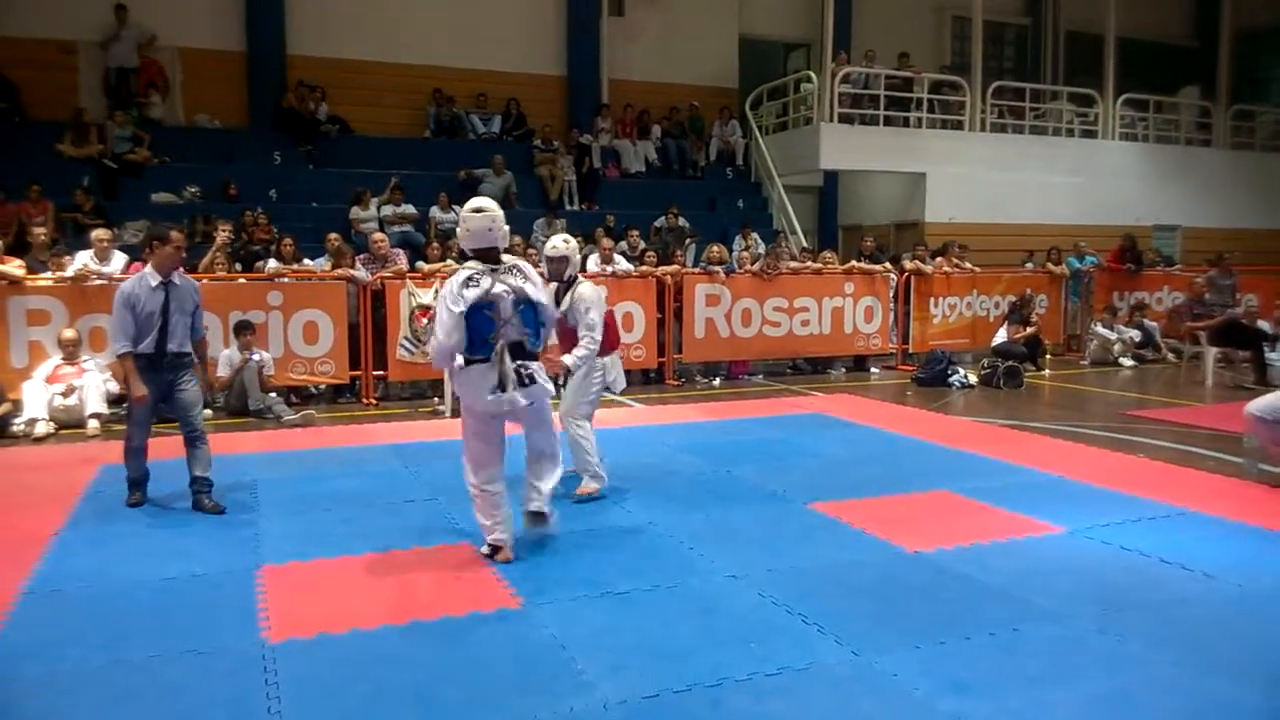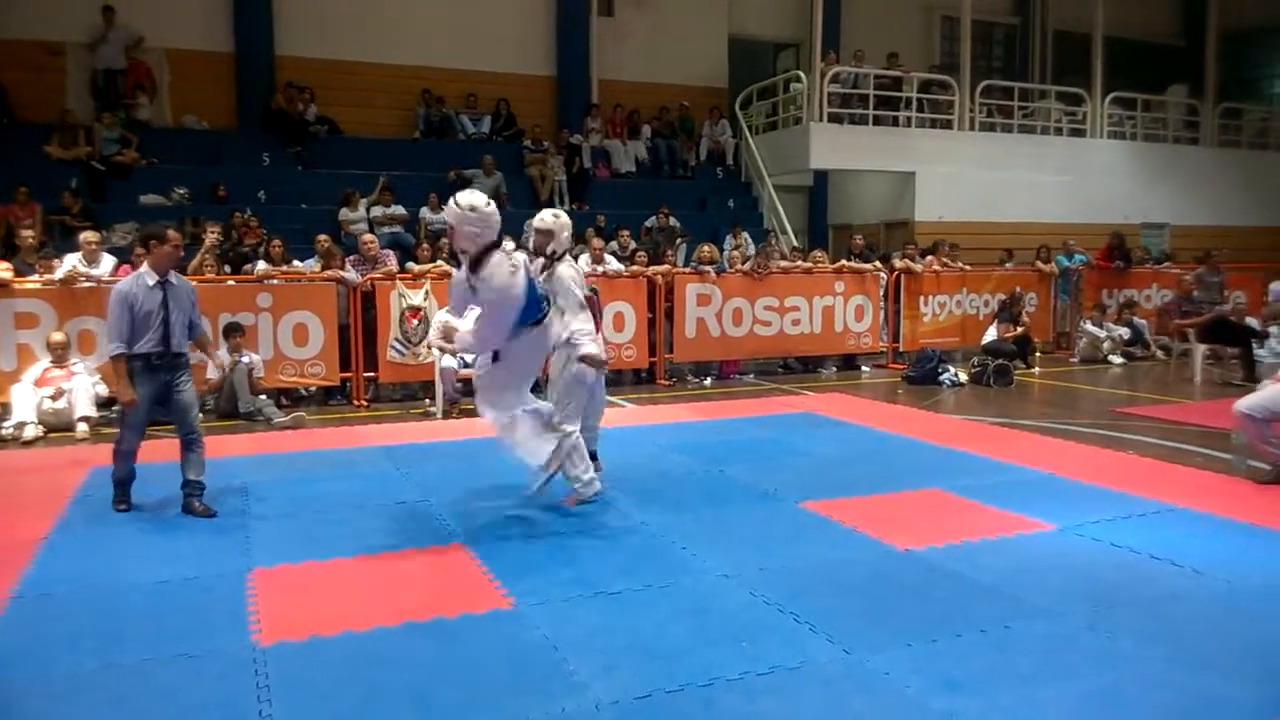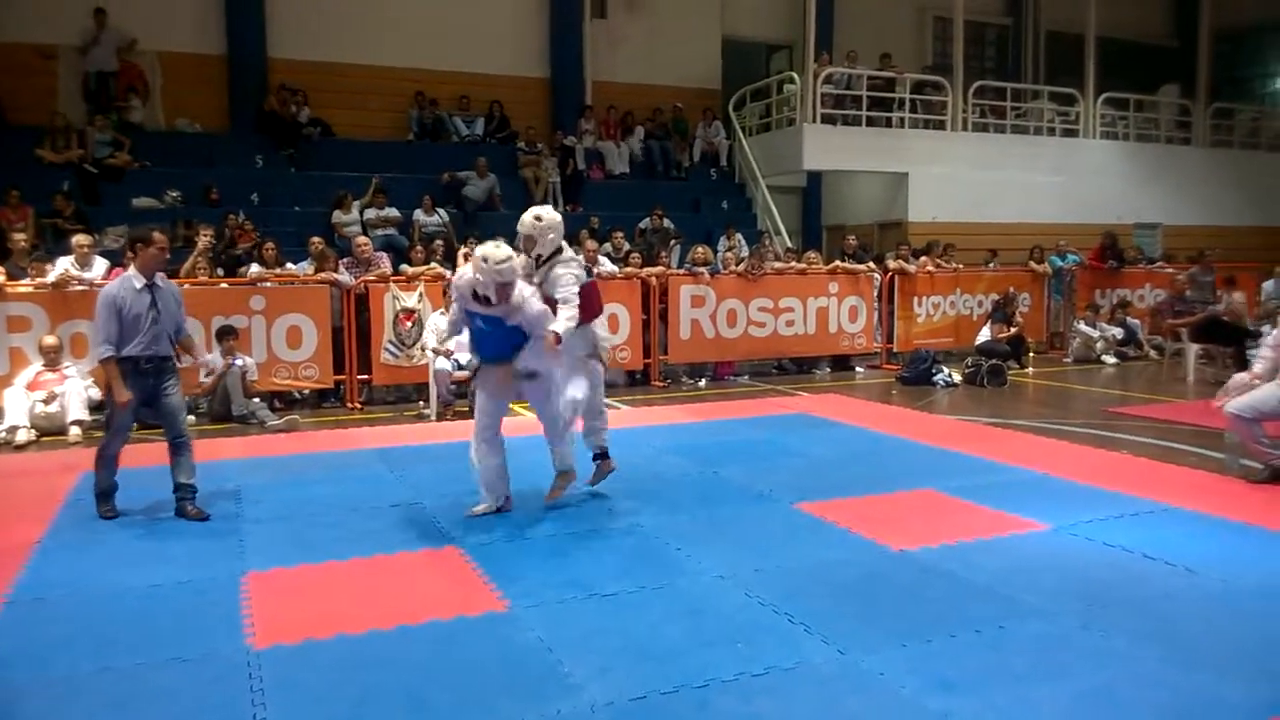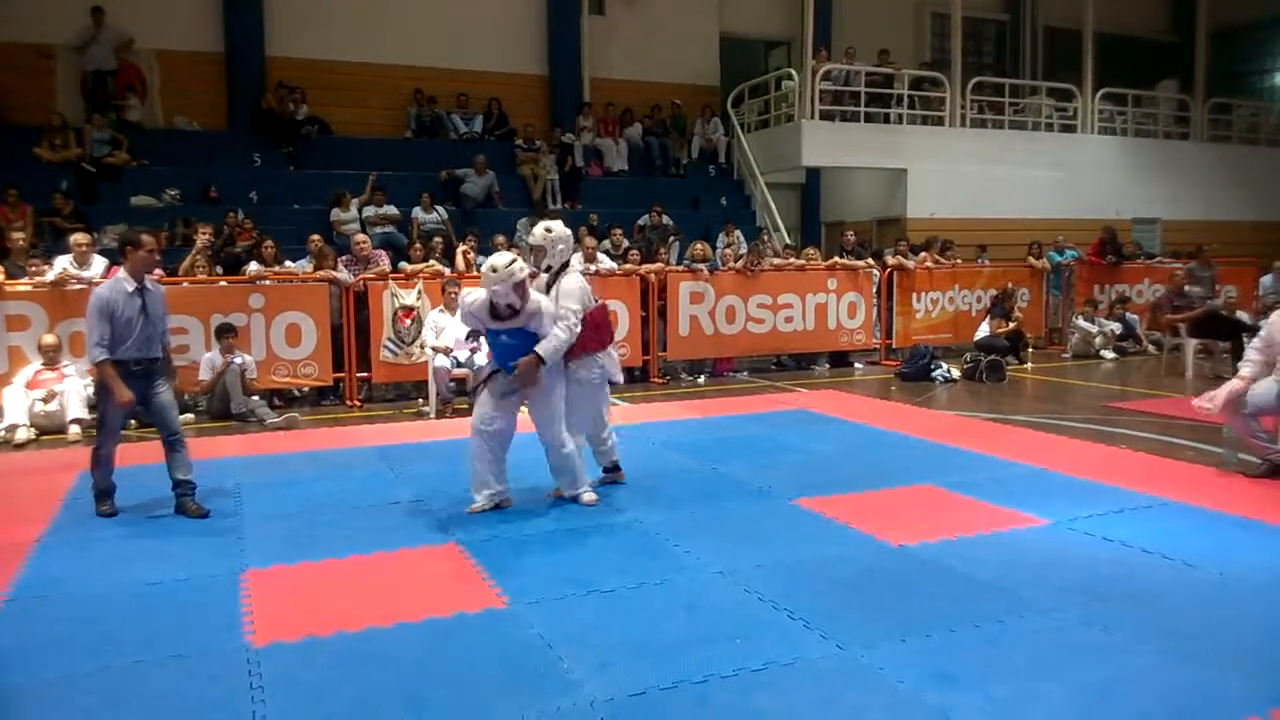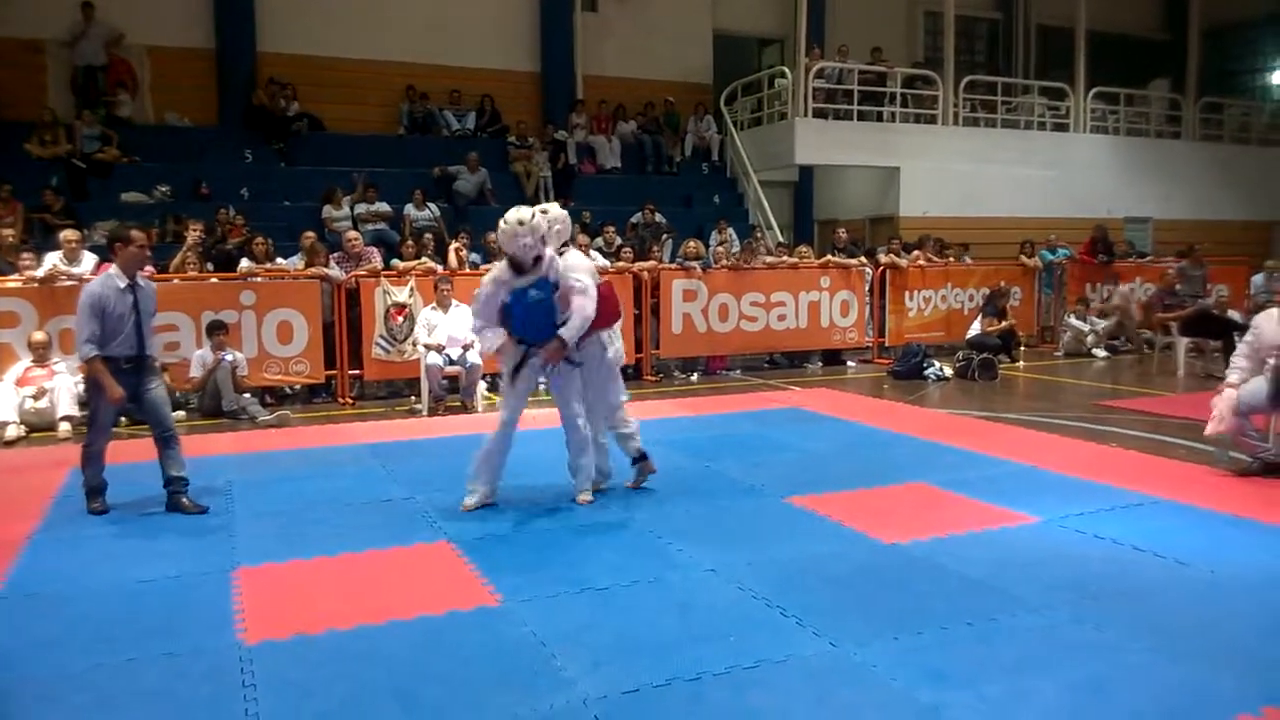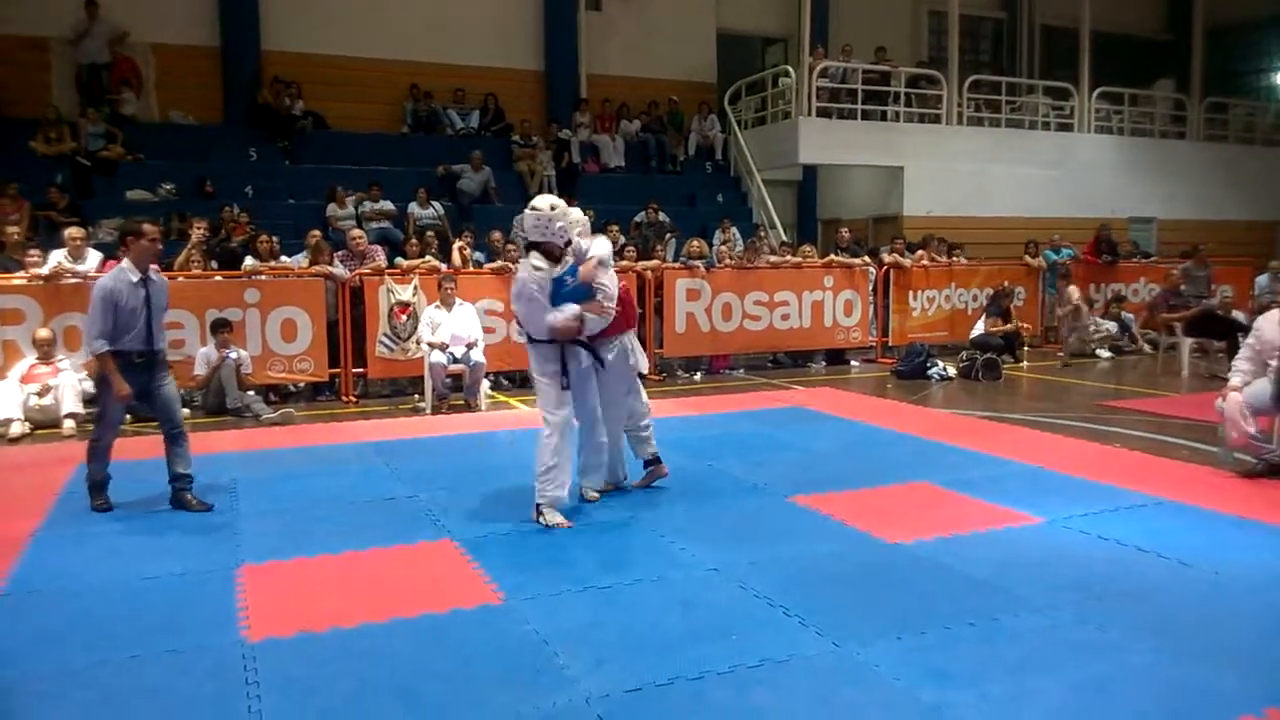
dt=0.2s
person 1, frame 1
left shoulder: (456, 286)
right shoulder: (524, 271)
left elbow: (444, 349)
right elbow: (547, 319)
left hip: (481, 383)
right hip: (528, 377)
left knee: (483, 466)
right knee: (544, 443)
left ankle: (498, 540)
right ankle: (537, 503)
person 1, frame 2
left shoulder: (499, 275)
right shoulder: (477, 254)
left elbow: (489, 339)
right elbow: (461, 292)
left wrist: (457, 339)
right wrist: (455, 305)
left hip: (525, 339)
right hip: (518, 333)
left knee: (500, 408)
right knee: (489, 392)
left ankle: (550, 451)
person 1, frame 3
left shoulder: (526, 301)
right shoulder: (464, 284)
left elbow: (544, 346)
left wrist: (510, 370)
right wrist: (453, 326)
left hip: (528, 364)
right hip: (489, 365)
left knee: (553, 418)
right knee: (485, 430)
left ankle: (564, 465)
right ankle: (497, 497)
person 1, frame 4
left shoulder: (540, 307)
right shoulder: (474, 305)
left elbow: (564, 332)
left wrist: (536, 358)
left hip: (541, 374)
right hip: (504, 375)
left knee: (553, 436)
right knee: (484, 430)
left ankle: (577, 487)
right ankle: (491, 494)
person 1, frame 5
left shoulder: (551, 260)
right shoulder: (497, 281)
left elbow: (583, 294)
right elbow: (483, 323)
left wrist: (566, 339)
right wrist: (502, 346)
left hip: (559, 348)
right hip: (524, 355)
left knee: (574, 417)
right knee: (507, 420)
left ankle: (582, 482)
right ankle: (482, 488)
person 1, frame 6
left shoulder: (568, 260)
right shoulder: (531, 272)
left elbow: (593, 303)
right elbow: (537, 325)
left wrist: (576, 320)
right wrist: (581, 312)
left hip: (576, 349)
right hip: (549, 355)
left knee: (591, 417)
right knee: (558, 422)
left ankle: (589, 479)
right ankle: (547, 502)
person 2, frame 1
left shoulder: (189, 287)
right shoulder: (130, 290)
left elbow: (197, 332)
right elbow: (122, 344)
left wrist: (205, 369)
right wrist: (134, 383)
left hip: (182, 366)
right hip: (145, 367)
left knee: (195, 431)
right knee: (137, 435)
left ankle: (201, 493)
right ankle: (137, 487)
person 2, frame 2
left shoulder: (185, 287)
right shoulder: (126, 290)
left elbow: (195, 328)
right elbow: (116, 344)
left wrist: (212, 354)
right wrist: (124, 385)
left hip: (178, 367)
right hip: (142, 368)
left knee: (191, 433)
right knee: (130, 437)
left ankle: (193, 495)
right ankle: (122, 489)
person 2, frame 3
left shoulder: (170, 290)
right shoulder: (113, 292)
left elbow: (180, 332)
right elbow: (104, 347)
left wrist: (199, 356)
right wrist: (117, 387)
left hip: (164, 370)
right hip: (128, 372)
left knee: (180, 436)
right knee: (114, 440)
left ankle: (185, 499)
right ankle: (105, 497)
person 2, frame 4
left shoulder: (156, 292)
right shoulder: (104, 295)
right elbow: (97, 351)
left wrist: (170, 372)
right wrist: (118, 388)
left hip: (154, 372)
right hip: (118, 373)
left knee: (174, 434)
right knee: (107, 441)
left ankle: (184, 496)
right ankle: (104, 496)
person 2, frame 5
left shoulder: (148, 288)
right shoulder: (95, 292)
right elbow: (86, 347)
left wrist: (152, 365)
right wrist: (109, 385)
left hip: (145, 369)
right hip: (109, 370)
left knee: (166, 430)
right knee: (98, 438)
left ankle: (177, 493)
right ankle: (95, 493)
person 2, frame 6
left shoulder: (159, 283)
right shoulder: (108, 286)
right elbow: (97, 341)
left wrist: (166, 363)
right wrist: (116, 381)
left hip: (155, 363)
right hip: (120, 365)
left knee: (175, 426)
right knee: (105, 432)
left ankle: (182, 490)
right ankle: (97, 488)
person 3, frame 1
left shoulder: (585, 294)
right shoulder: (553, 291)
left elbow: (591, 341)
left wrist: (566, 363)
left hip: (594, 363)
right hip: (582, 363)
left knee: (573, 418)
right knee: (576, 417)
left ankle: (595, 477)
right ankle: (589, 464)
person 3, frame 2
left shoulder: (563, 276)
right shoulder: (548, 266)
left elbow: (577, 319)
left wrist: (587, 352)
left hip: (575, 353)
right hip: (570, 351)
left knee: (564, 421)
right knee: (587, 414)
left ankle: (583, 485)
right ankle: (591, 459)
person 3, frame 3
left shoulder: (562, 271)
right shoulder: (541, 257)
left elbow: (568, 307)
left wrist: (555, 334)
left hip: (579, 337)
right hip: (583, 335)
right knee: (590, 401)
right ankle: (602, 456)
person 3, frame 4
left shoulder: (569, 285)
right shoulder: (547, 279)
left elbow: (566, 327)
left hip: (588, 363)
right hip: (579, 361)
left knee: (569, 425)
right knee: (594, 421)
right ankle: (612, 469)
person 3, frame 5
left shoulder: (570, 263)
right shoulder: (560, 261)
left hip: (595, 343)
right hip: (595, 342)
left knee: (593, 412)
right knee: (611, 404)
left ankle: (599, 473)
right ankle: (640, 460)
person 3, frame 6
left shoulder: (592, 270)
right shoulder: (585, 259)
left hip: (613, 348)
right hip: (611, 345)
left knee: (607, 415)
right knee: (631, 409)
left ankle: (612, 476)
right ankle: (652, 461)
